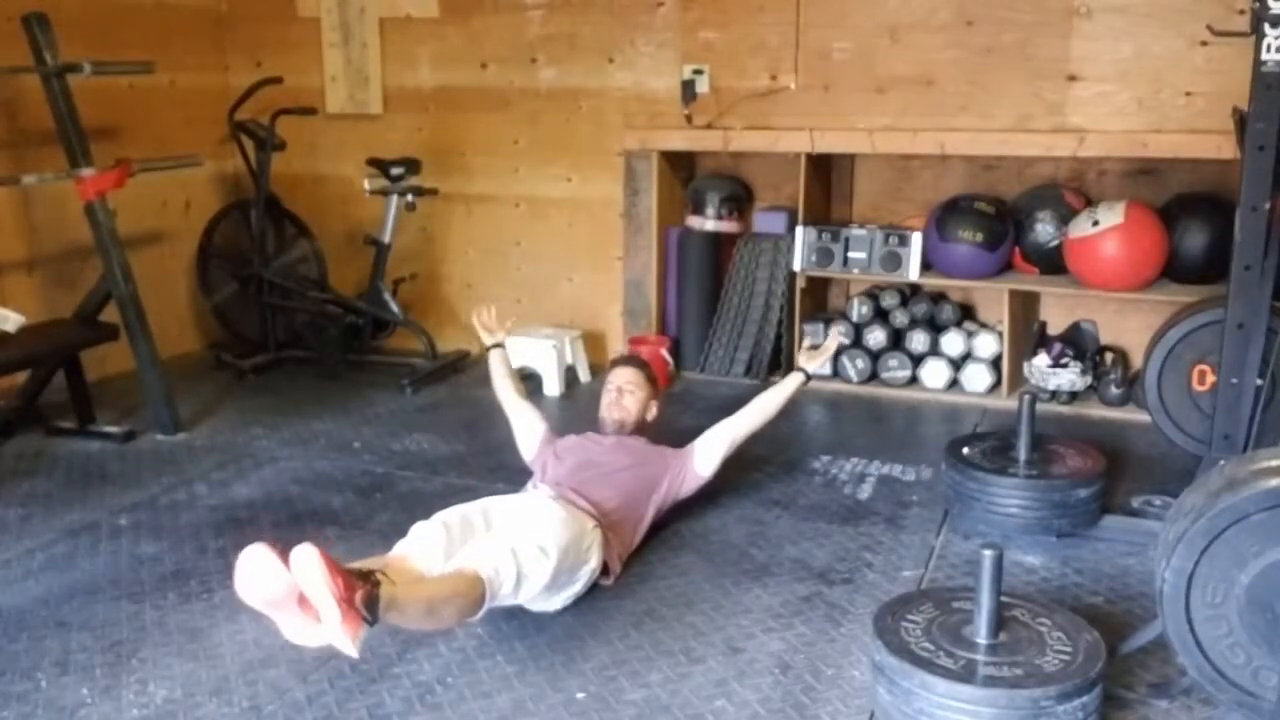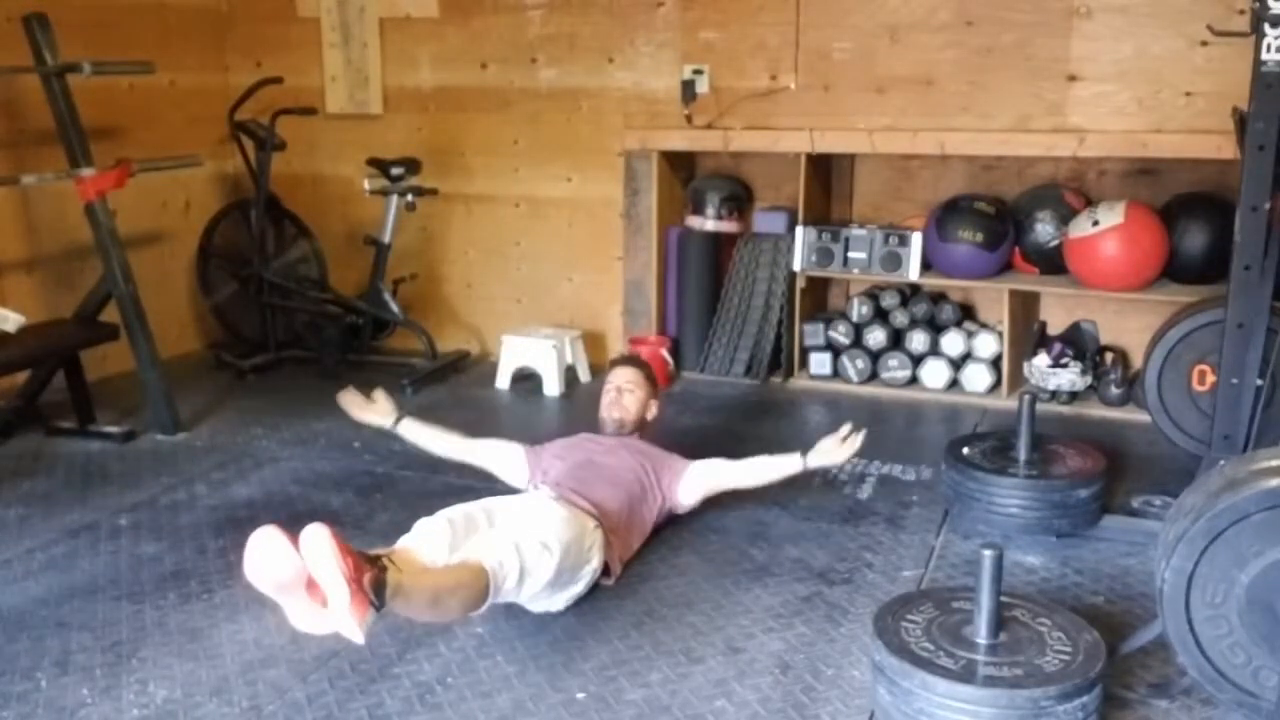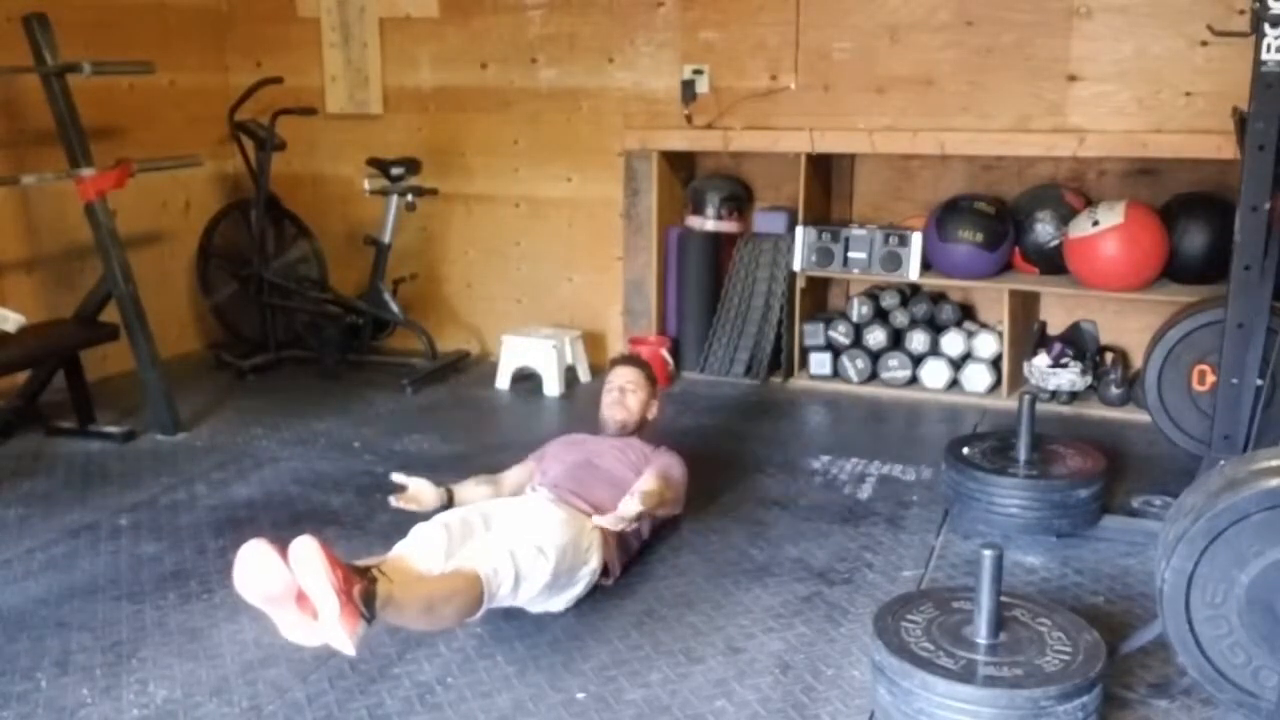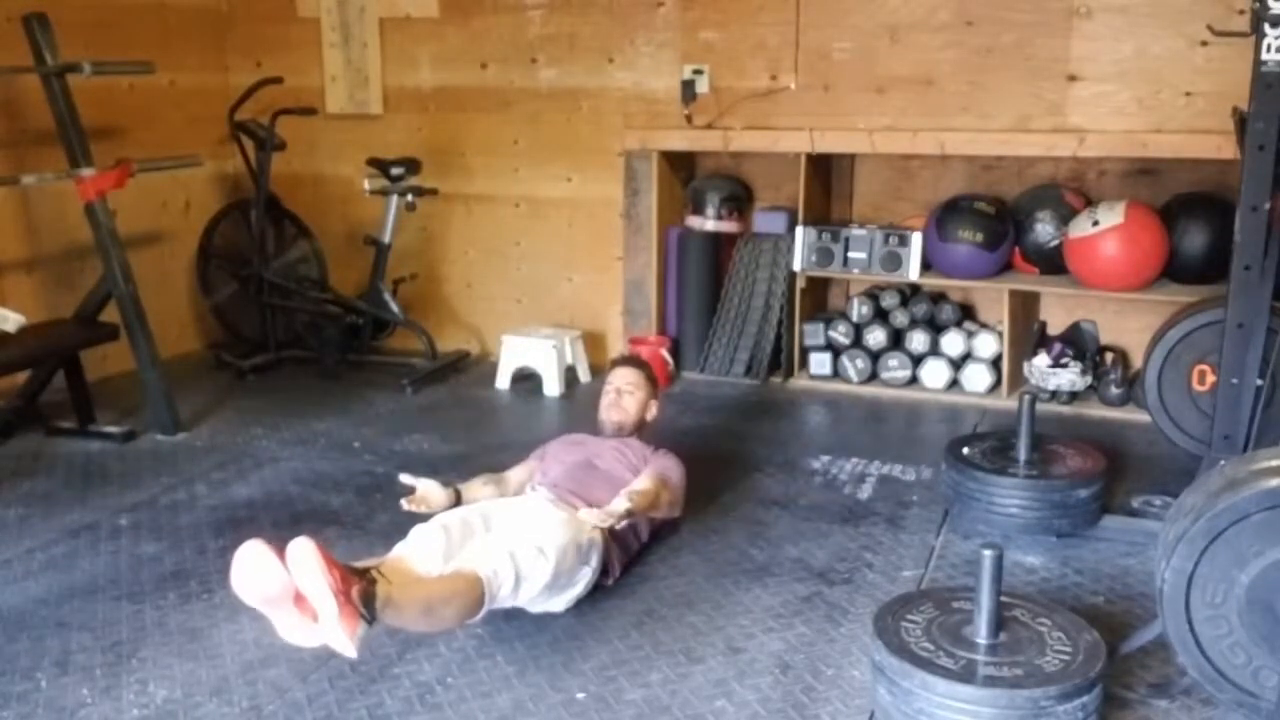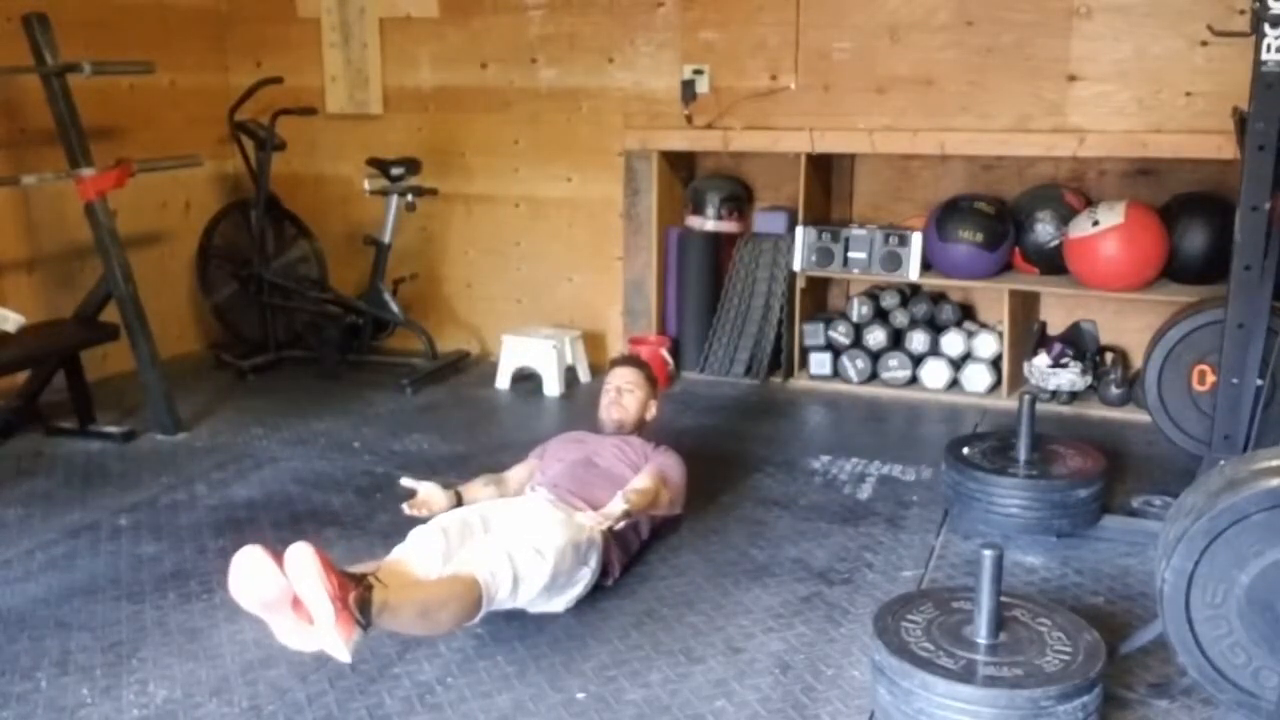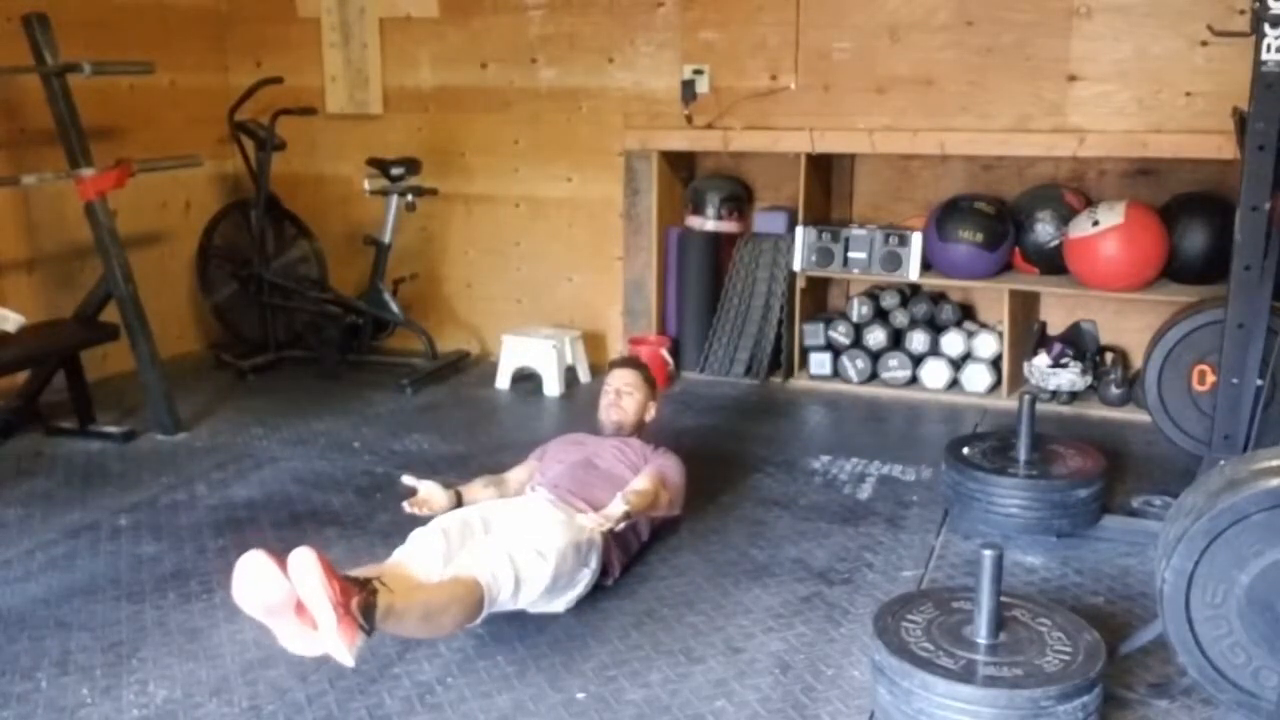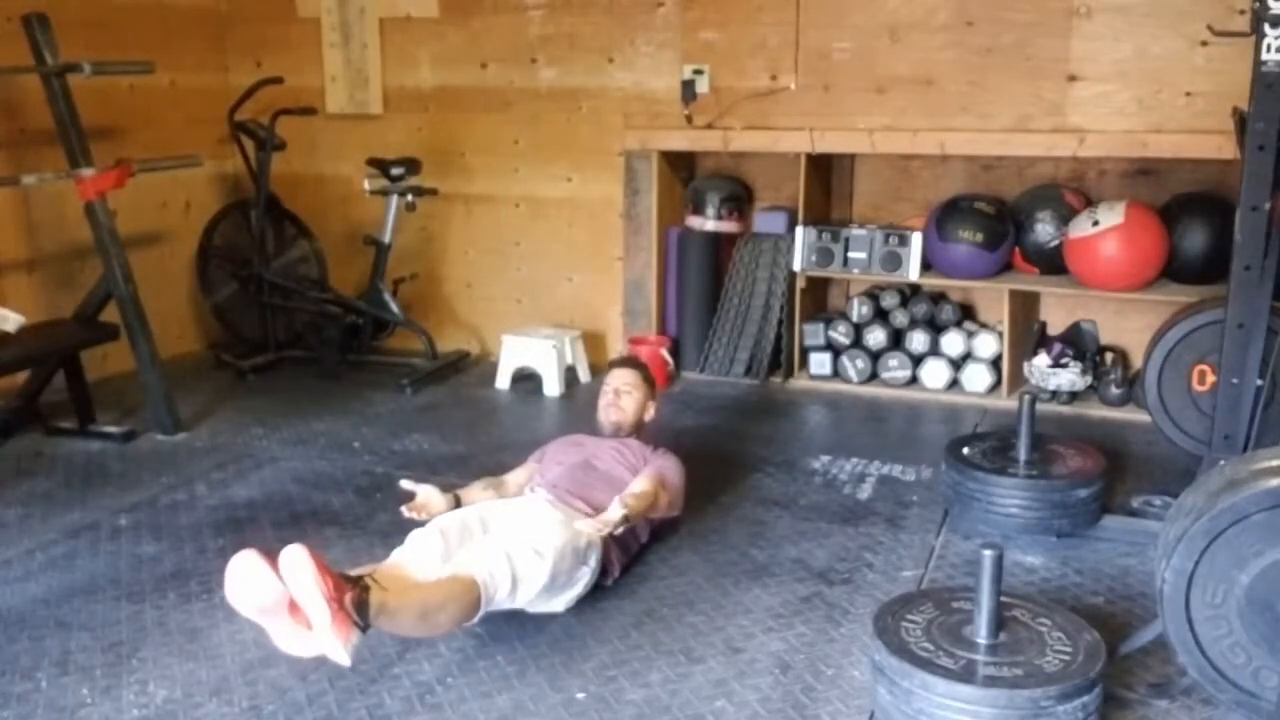
dt=0.2s
person 1, frame 1
left shoulder: (665, 464)
right shoulder: (562, 446)
left elbow: (733, 429)
right elbow: (515, 404)
left wrist: (800, 374)
right wrist: (495, 347)
left hip: (571, 528)
right hip: (511, 507)
left knee: (474, 574)
right knee: (422, 547)
left ankle: (362, 605)
right ankle: (317, 602)
person 1, frame 2
left shoulder: (660, 466)
right shoulder: (560, 447)
left elbow: (724, 472)
right elbow: (485, 451)
left wrist: (807, 458)
right wrist: (397, 421)
left hip: (574, 528)
right hip: (516, 509)
left knee: (481, 566)
right knee: (426, 542)
left ankle: (369, 589)
right ankle: (327, 592)
person 1, frame 3
left shoulder: (661, 463)
right shoulder: (565, 444)
left elbow: (652, 496)
right elbow: (501, 481)
left wrist: (630, 510)
right wrist: (442, 493)
left hip: (571, 531)
right hip: (510, 510)
left knee: (479, 573)
right knee: (421, 549)
left ankle: (362, 603)
right ankle: (313, 605)
person 1, frame 4
left shoulder: (661, 464)
right shoulder: (565, 444)
left elbow: (648, 497)
right elbow: (505, 481)
left wrist: (618, 511)
right wrist: (452, 495)
left hip: (572, 532)
right hip: (510, 511)
left knee: (477, 574)
right knee: (423, 549)
left ankle: (361, 603)
right ankle: (313, 603)
person 1, frame 5
left shoulder: (661, 461)
right shoulder: (565, 442)
left elbow: (647, 495)
right elbow: (506, 480)
left wrist: (615, 512)
right wrist: (453, 497)
left hip: (572, 530)
right hip: (511, 510)
left knee: (475, 577)
right knee: (420, 553)
left ankle: (357, 608)
right ankle: (312, 608)
person 1, frame 6
left shoulder: (660, 462)
right shoulder: (565, 443)
left elbow: (646, 495)
right elbow: (506, 481)
left wrist: (617, 511)
right wrist: (453, 496)
left hip: (573, 530)
right hip: (509, 510)
left knee: (476, 578)
right knee: (420, 555)
left ankle: (361, 613)
right ankle: (313, 613)
person 1, frame 7
left shoulder: (659, 462)
right shoulder: (564, 444)
left elbow: (646, 497)
right elbow: (506, 483)
left wrist: (616, 515)
right wrist: (452, 499)
left hip: (571, 532)
right hip: (511, 512)
left knee: (473, 577)
right knee: (418, 557)
left ankle: (355, 611)
right ankle: (309, 615)
